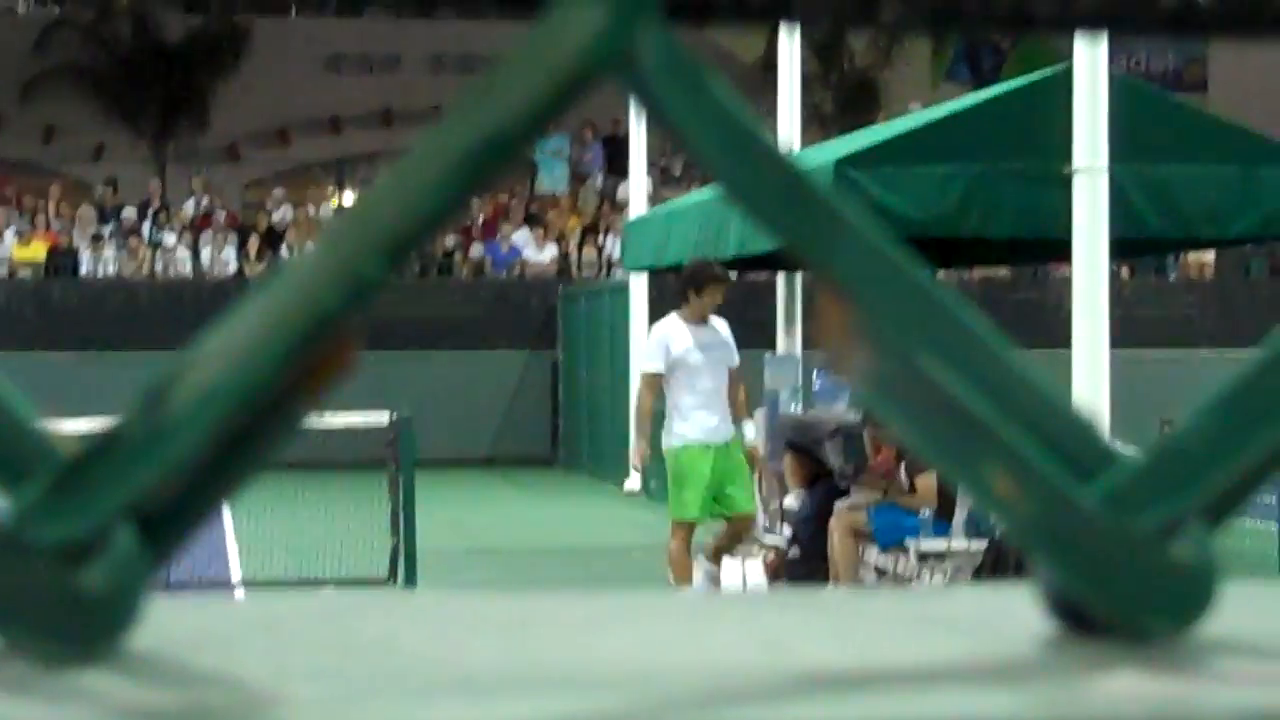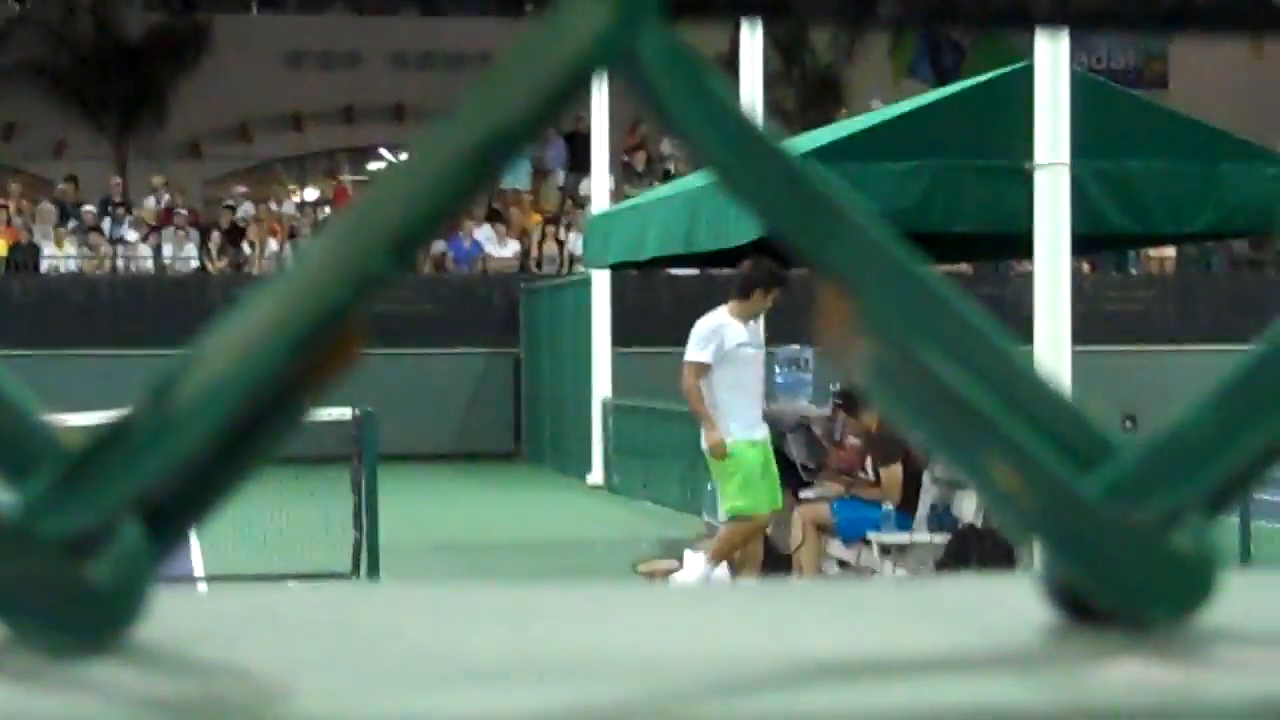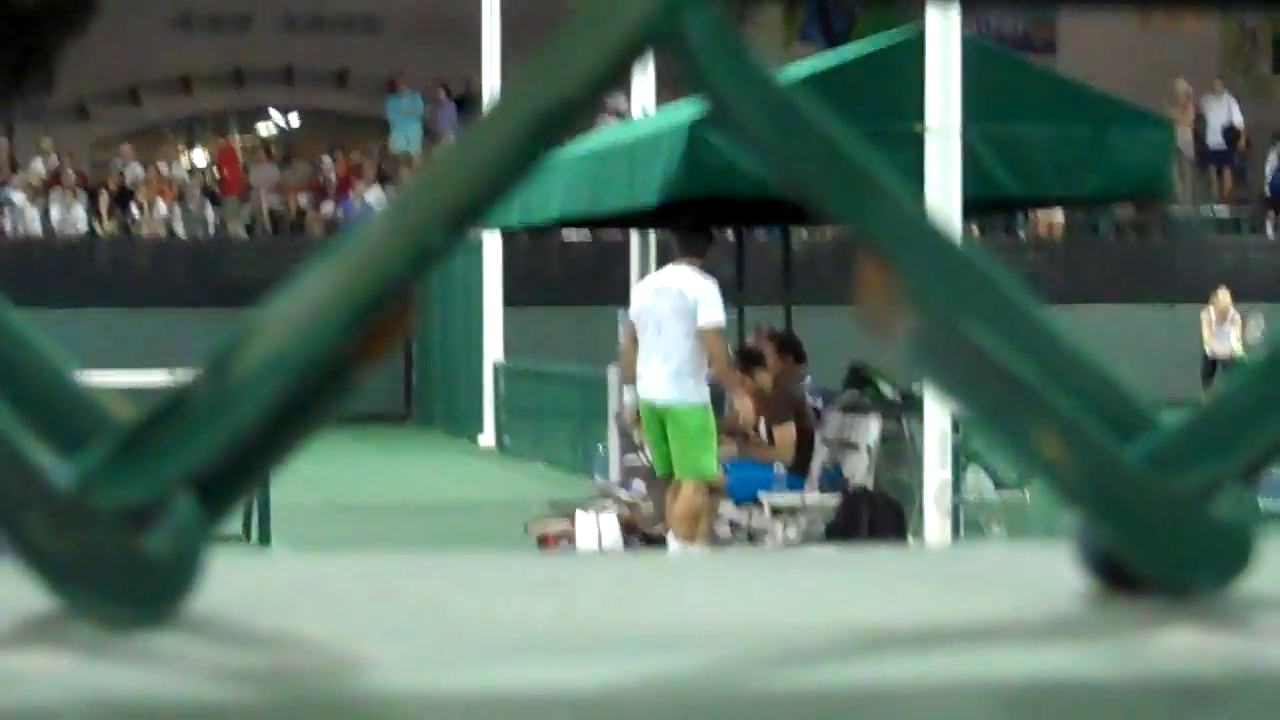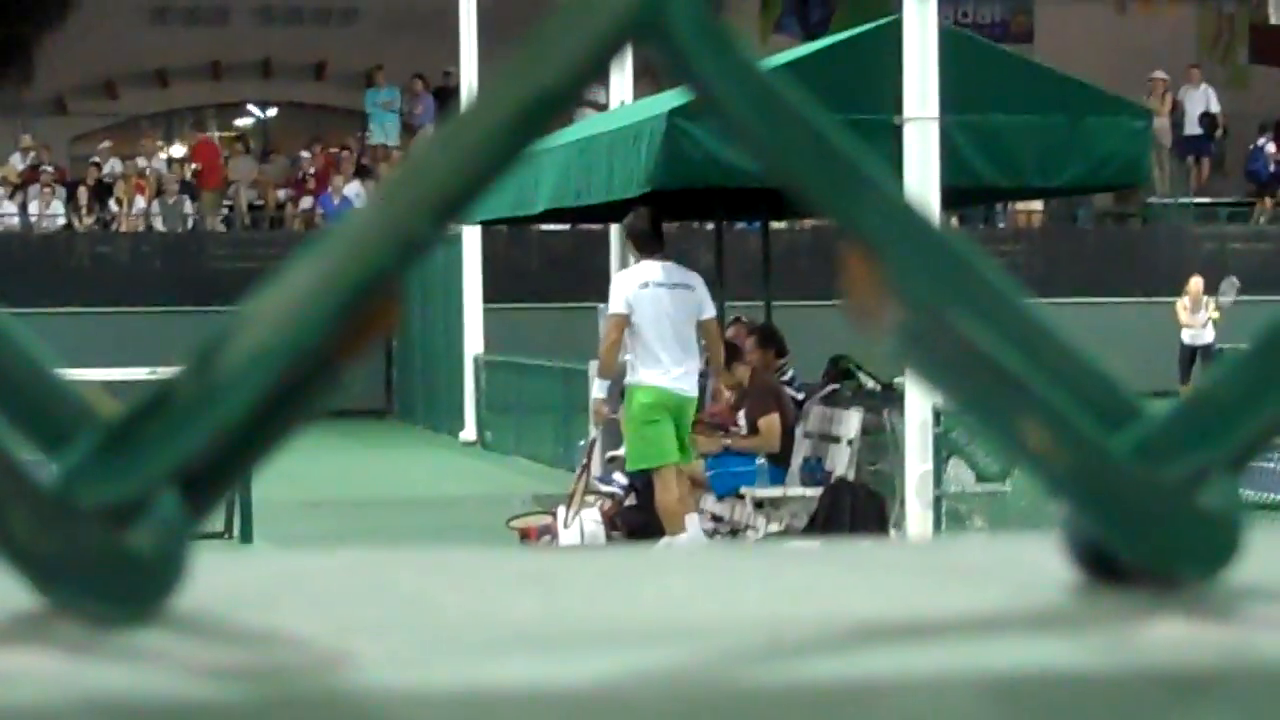
dt=0.5s
person 1, frame 1
left shoulder: (722, 329)
right shoulder: (664, 333)
right elbow: (647, 390)
left wrist: (747, 431)
right wrist: (641, 440)
left hip: (726, 441)
right hip: (686, 444)
left knee: (745, 518)
right knee: (684, 525)
left ankle: (707, 567)
person 1, frame 2
left shoulder: (753, 327)
right shoulder: (714, 325)
right elbow: (690, 379)
right wrist: (711, 428)
left hip: (755, 437)
right hip: (728, 441)
left knee: (760, 519)
right knee: (753, 516)
right ankle: (700, 567)
person 1, frame 3
left shoulder: (644, 285)
right shoulder: (703, 285)
left elbow: (628, 345)
right elbow: (714, 347)
left wrist: (629, 395)
right wrist: (736, 393)
left hip: (649, 395)
right hip: (686, 398)
left knee: (677, 479)
right knee: (694, 482)
left ankle: (683, 548)
person 1, frame 4
left shoulder: (626, 280)
right shoulder: (692, 279)
left elbow: (612, 339)
right elbow: (714, 338)
left wrist: (600, 389)
left hip: (646, 388)
right hip: (686, 389)
left knee: (663, 473)
right knee: (678, 466)
right ankle: (692, 530)
